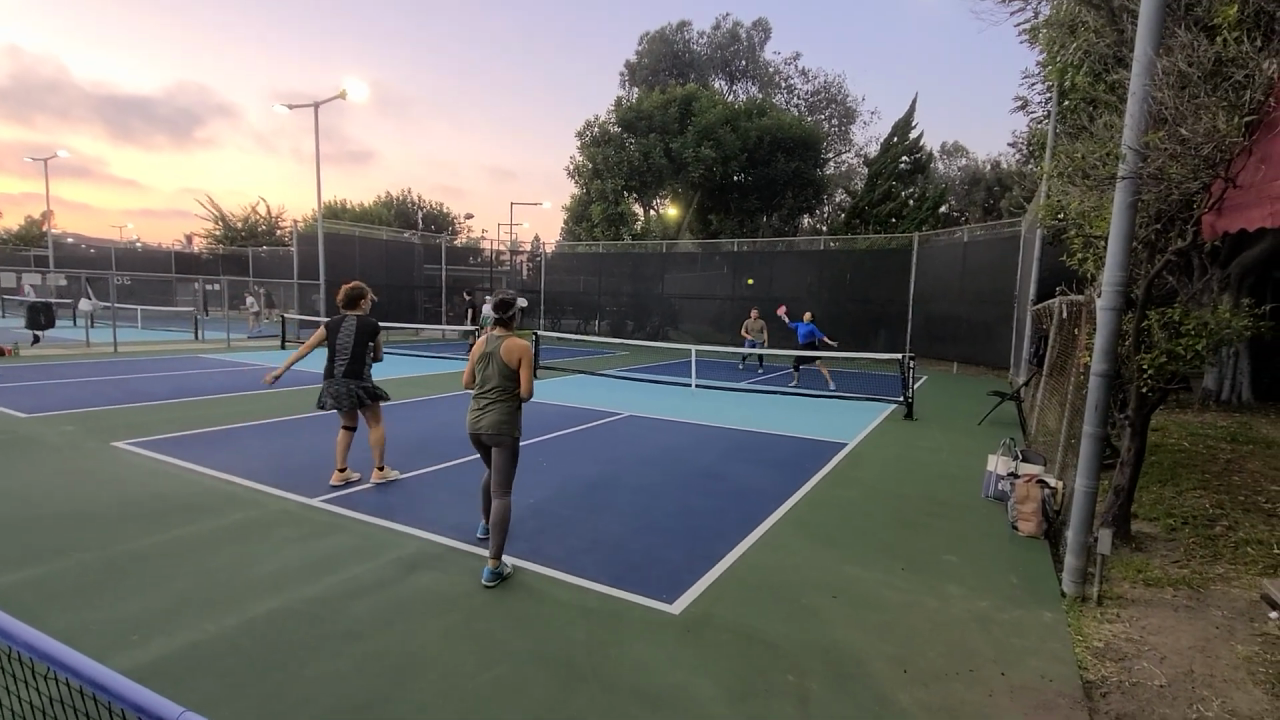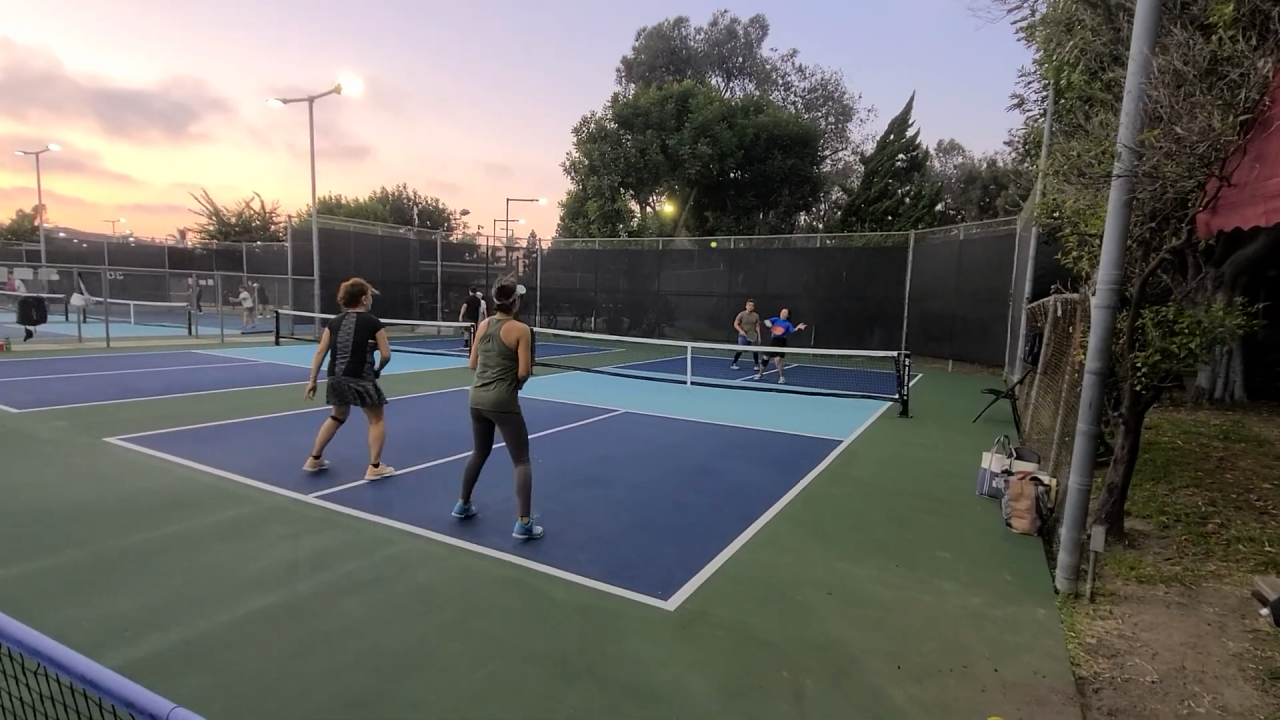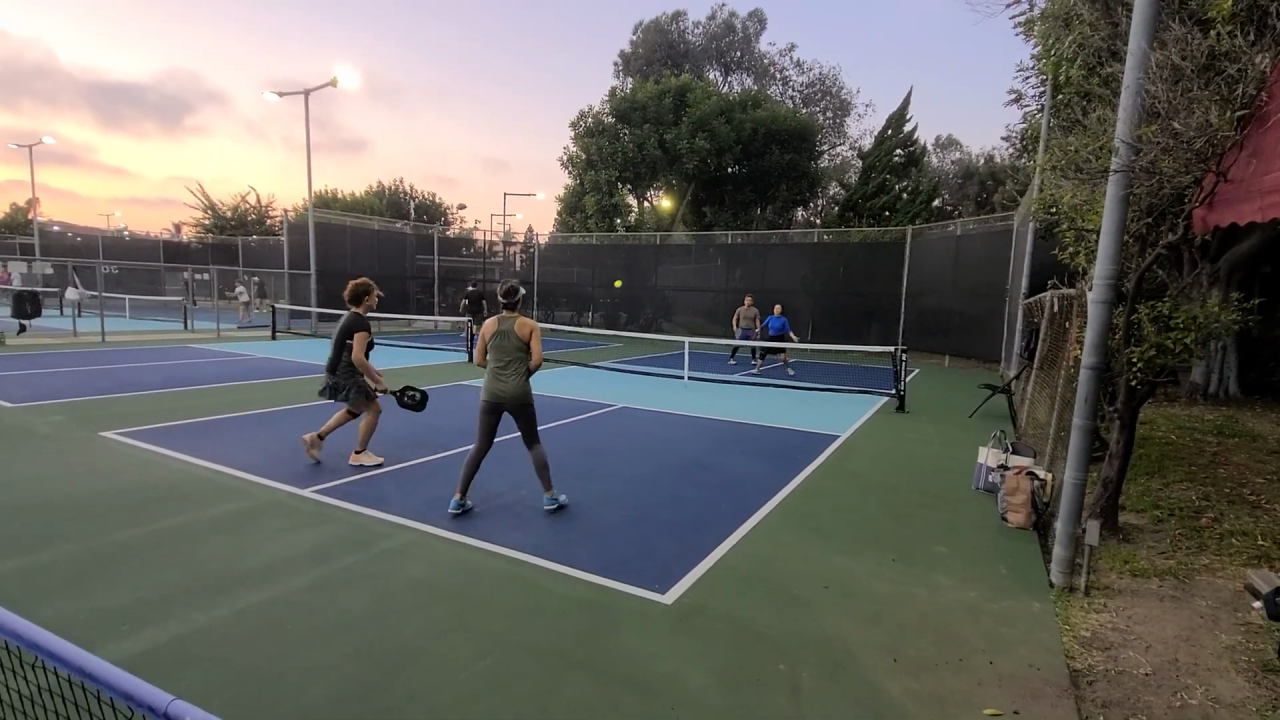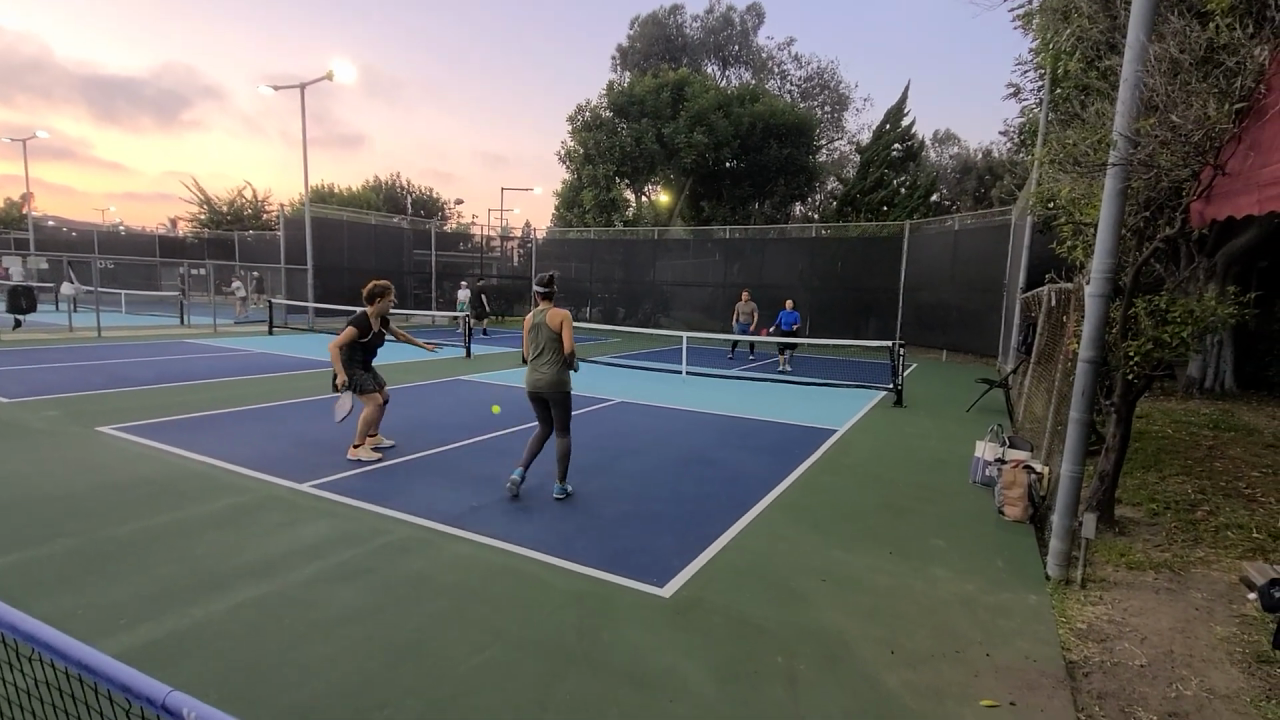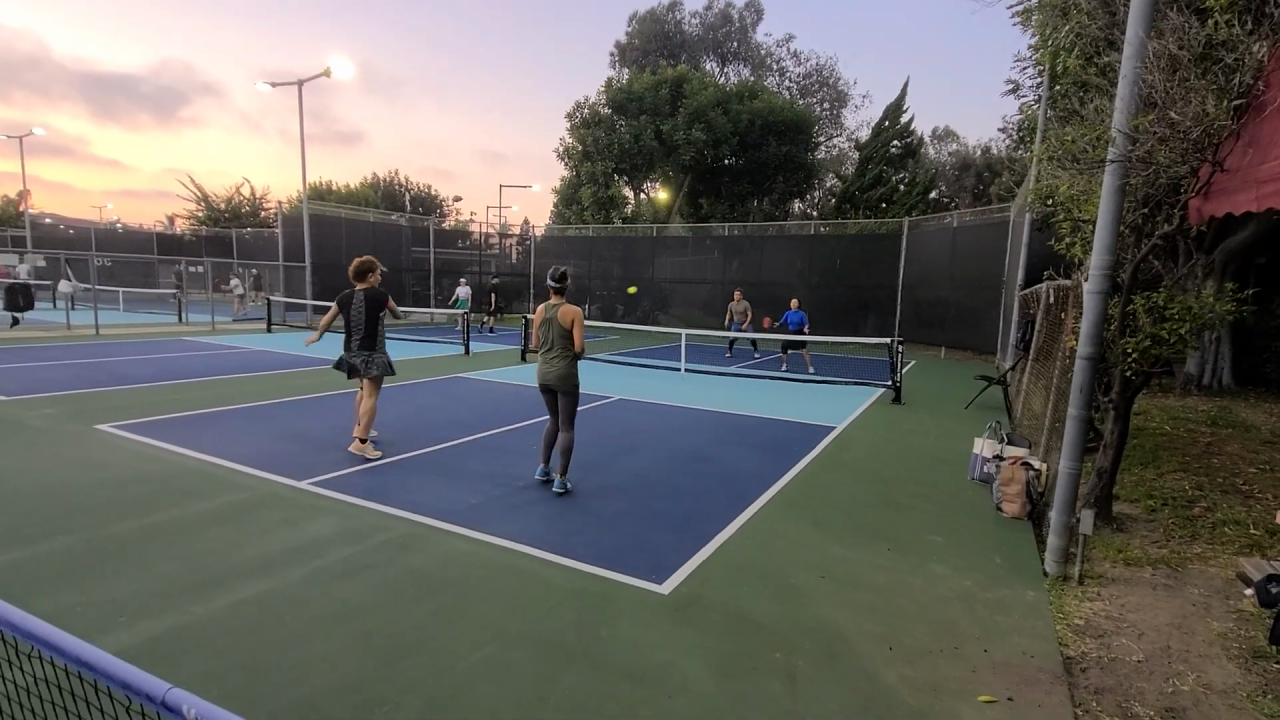
dt=0.4s
person 1, frame 1
left shoulder: (481, 342)
right shoulder: (521, 347)
left elbow: (467, 382)
right elbow: (526, 393)
left hip: (476, 422)
right hip: (503, 425)
left knee: (493, 473)
right knee: (502, 492)
left ankle: (486, 524)
right ankle: (493, 566)
person 1, frame 2
left shoulder: (483, 326)
right shoulder: (520, 330)
left elbow: (473, 363)
right elbow: (524, 373)
left hip: (477, 399)
right hip: (503, 403)
left knee: (480, 453)
right knee: (521, 461)
left ankle: (463, 505)
right ankle: (523, 523)
person 1, frame 3
left shoulder: (488, 324)
right shoulder: (530, 326)
left elbow: (479, 361)
right elbow: (536, 361)
right wrist: (523, 374)
left hip: (492, 392)
right hip: (519, 394)
left knee: (481, 445)
right knee: (533, 445)
left ankle: (459, 499)
right ankle: (550, 495)
person 1, frame 4
left shoulder: (529, 318)
right shoulder: (562, 315)
left elbow: (527, 355)
right elbow: (569, 350)
right wrist: (570, 364)
left hip: (533, 381)
right hip: (556, 382)
left knee: (543, 429)
right knee: (563, 433)
left ankle: (520, 471)
right ankle: (561, 486)
person 1, frame 5
left shoulder: (540, 310)
right shoulder: (574, 312)
left elbow: (536, 343)
right elbow: (579, 348)
right wrist: (576, 354)
left hip: (544, 373)
right hip: (565, 376)
left knee: (554, 421)
right knee: (566, 428)
left ankle: (543, 468)
right ankle: (561, 479)
person 2, frame 1
left shoulder: (331, 324)
right shoulder: (372, 325)
left elbow: (306, 348)
right elbow: (378, 357)
left wrist: (281, 370)
left hip: (333, 381)
right hip: (358, 382)
left knee: (349, 424)
right knee: (375, 423)
left ankle: (340, 473)
right ankle: (380, 471)
person 2, frame 2
left shoulder: (334, 322)
right shoulder: (373, 323)
left elbow: (320, 352)
right elbow: (386, 355)
left wrist: (312, 381)
right wrist: (378, 370)
left hip: (336, 378)
right hip: (361, 379)
left knee: (337, 416)
right knee: (377, 421)
left ankle: (314, 459)
right ankle: (374, 467)
person 2, frame 3
left shoulder: (350, 319)
right shoulder: (362, 323)
right elbow: (357, 358)
left wrist: (370, 373)
right wrist: (376, 380)
left hip: (339, 374)
right hip: (344, 374)
left knee: (356, 409)
right knee: (374, 409)
left ankle: (315, 438)
right ankle: (359, 453)
person 2, frame 4
left shoulder: (382, 319)
right shoulder: (360, 322)
left elbow: (400, 334)
right elbow: (334, 346)
left wrist: (422, 345)
right wrist: (340, 373)
left hip: (364, 367)
right hip: (351, 368)
left knee: (383, 397)
right knee: (374, 403)
left ankle: (372, 437)
right ankle: (357, 448)
person 2, frame 5
left shoulder: (344, 297)
right shoulder: (380, 294)
left elbow: (326, 321)
right elbow: (397, 314)
left wrist: (317, 335)
left hip: (352, 352)
right hip: (372, 353)
left knee: (365, 388)
right knee: (371, 396)
left ankle: (361, 428)
right ankle: (361, 443)
